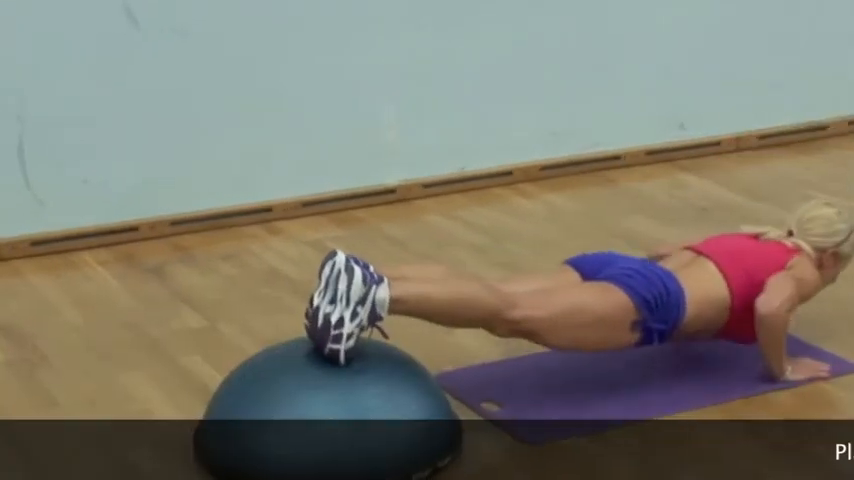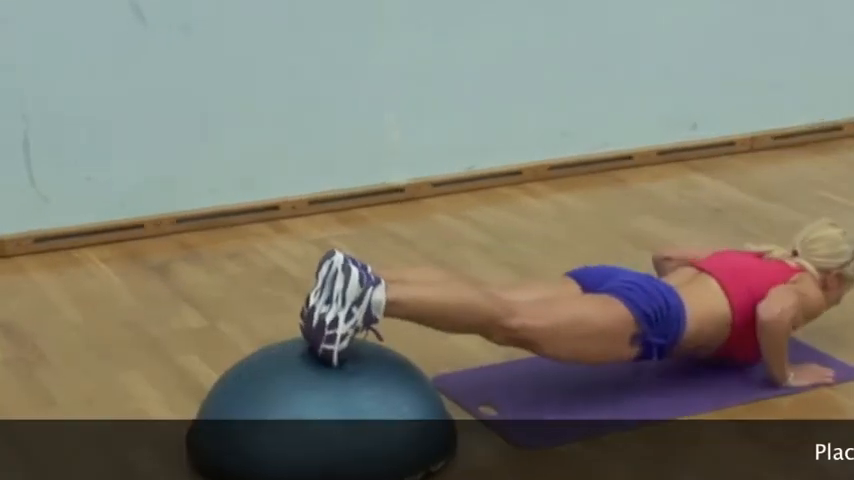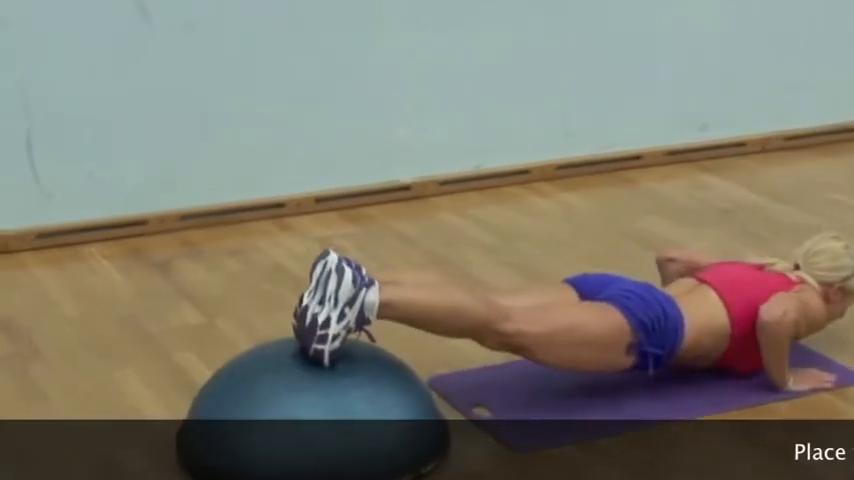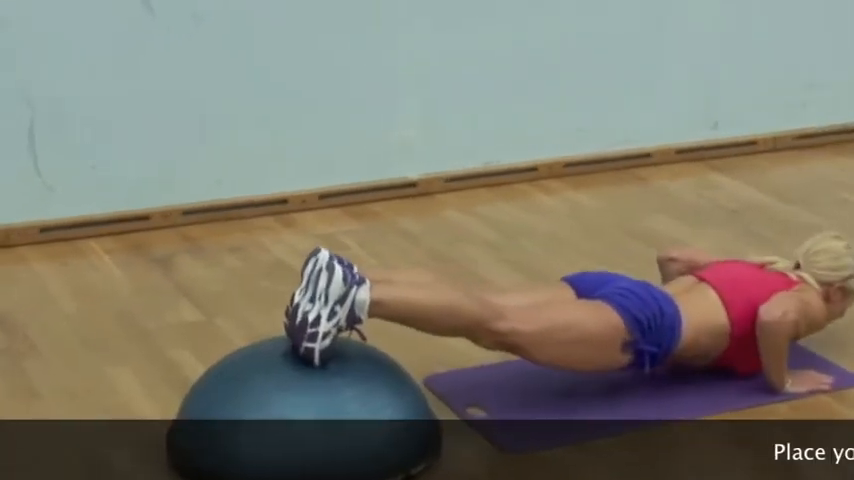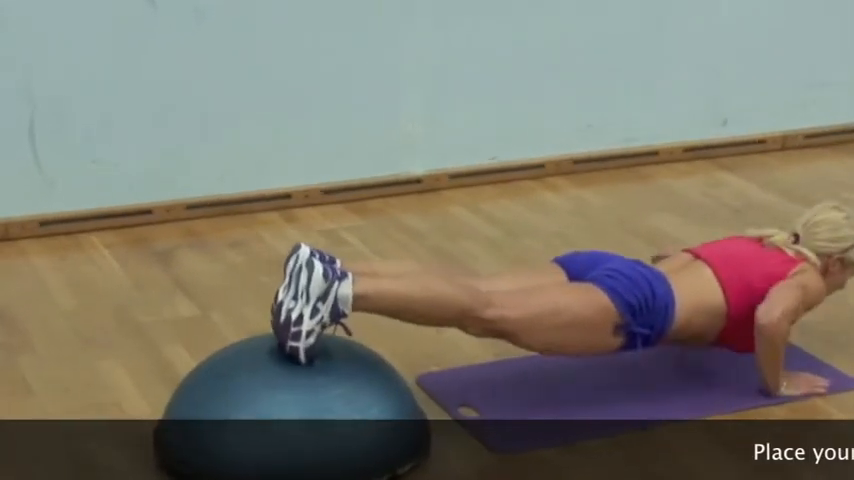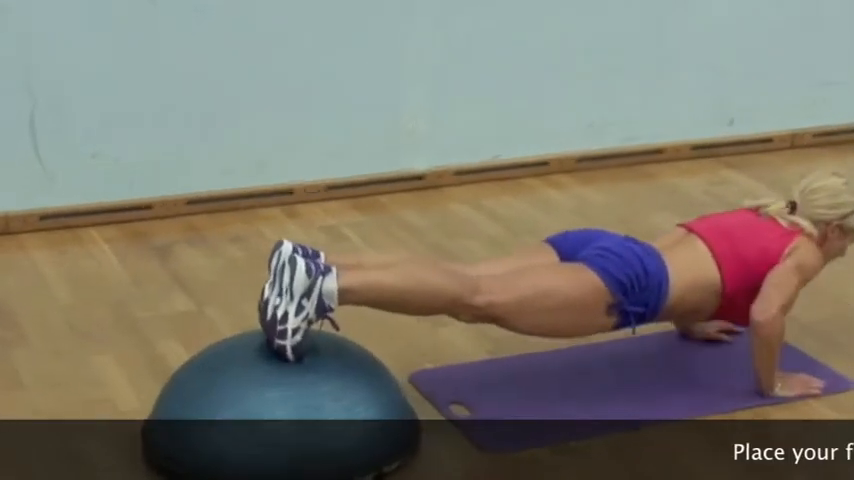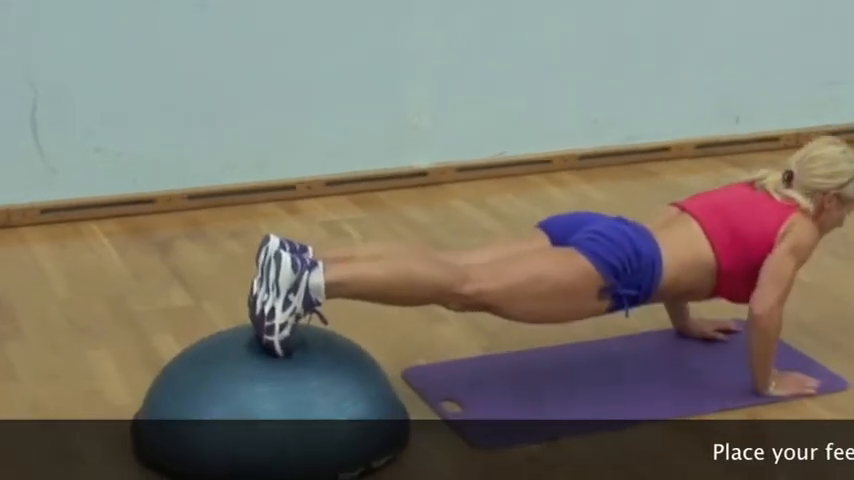
dt=0.2s
person 1, frame 1
left shoulder: (747, 242)
right shoulder: (804, 273)
left elbow: (659, 252)
right elbow: (768, 308)
left wrist: (692, 309)
right wrist: (781, 368)
left hip: (613, 268)
right hip: (647, 300)
left knee: (494, 296)
right knee: (516, 315)
left ankle: (360, 276)
right ankle: (376, 296)
person 1, frame 2
left shoulder: (752, 259)
right shoulder: (807, 292)
left elbow: (666, 255)
right elbow: (770, 314)
right wrist: (784, 374)
left hip: (614, 282)
right hip: (647, 314)
left knee: (495, 307)
right knee: (516, 324)
left ankle: (357, 278)
right ankle: (373, 297)
person 1, frame 3
left shoulder: (753, 271)
right shoulder: (808, 304)
left elbow: (670, 256)
right elbow: (773, 318)
right wrist: (783, 378)
left hip: (612, 290)
right hip: (643, 326)
left knee: (491, 311)
right knee: (509, 330)
left ankle: (353, 281)
right ankle: (365, 300)
person 1, frame 4
left shoulder: (757, 269)
left elbow: (671, 256)
right elbow: (771, 319)
right wrist: (782, 381)
left hip: (612, 287)
right hip: (641, 322)
left knee: (484, 307)
right knee: (502, 328)
left ankle: (344, 276)
right ankle: (357, 297)
person 1, frame 5
left shoulder: (757, 245)
right shoulder: (807, 279)
right elbow: (768, 320)
left wrist: (691, 321)
right wrist: (777, 383)
left hip: (608, 270)
right hip: (633, 303)
left knee: (472, 293)
right knee: (491, 316)
left ankle: (328, 272)
right ankle: (342, 293)
person 1, frame 6
left shoulder: (753, 218)
right shoulder: (804, 252)
right elbow: (766, 317)
left wrist: (687, 322)
right wrist: (771, 384)
left hip: (603, 248)
right hip: (625, 282)
left knee: (458, 278)
right knee: (480, 301)
left ankle: (312, 265)
right ankle: (326, 288)
person 1, frame 7
left shoulder: (745, 193)
right shoulder: (800, 230)
right elbow: (763, 311)
left wrist: (684, 322)
right wrist: (766, 382)
left hip: (592, 231)
right hip: (617, 264)
left knee: (449, 267)
right knee: (470, 289)
left ankle: (299, 259)
right ankle: (314, 282)
